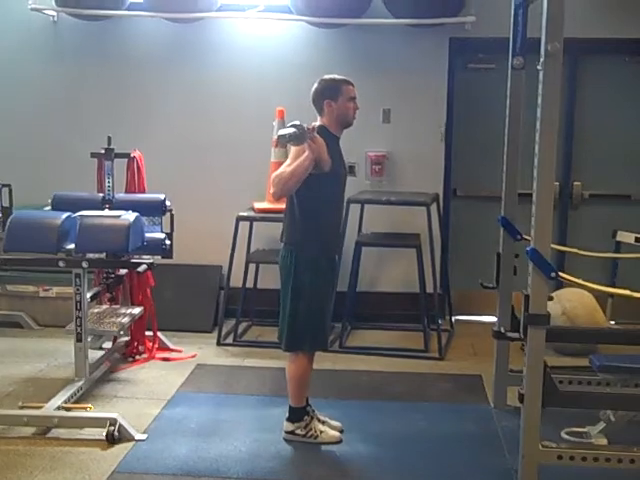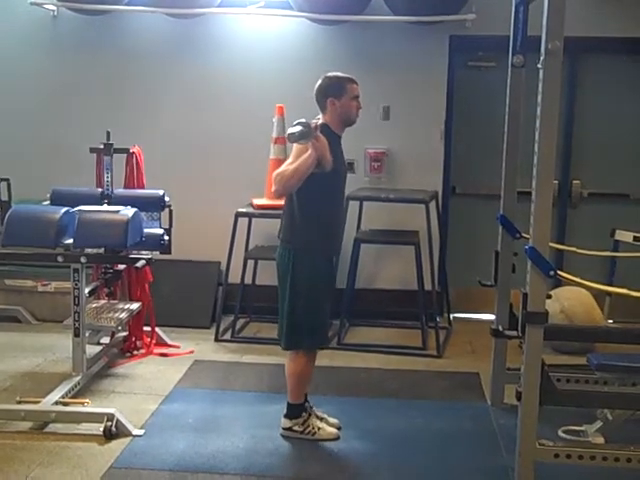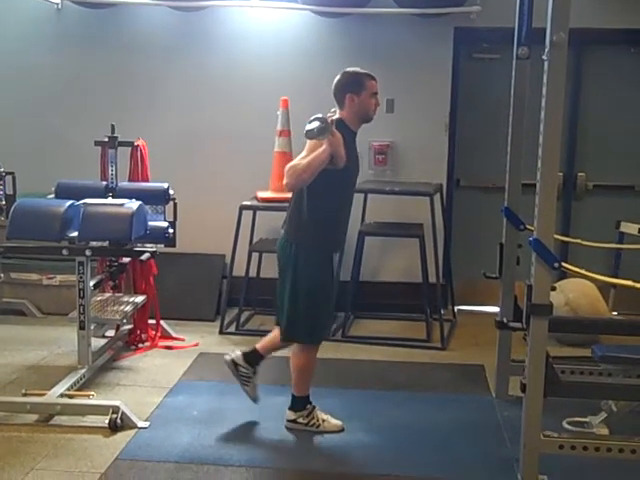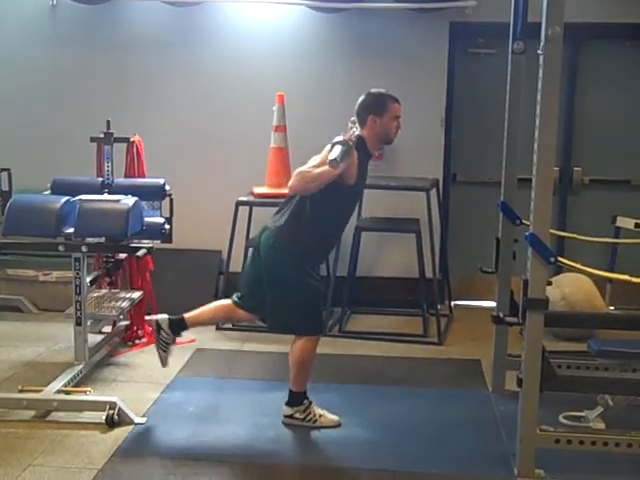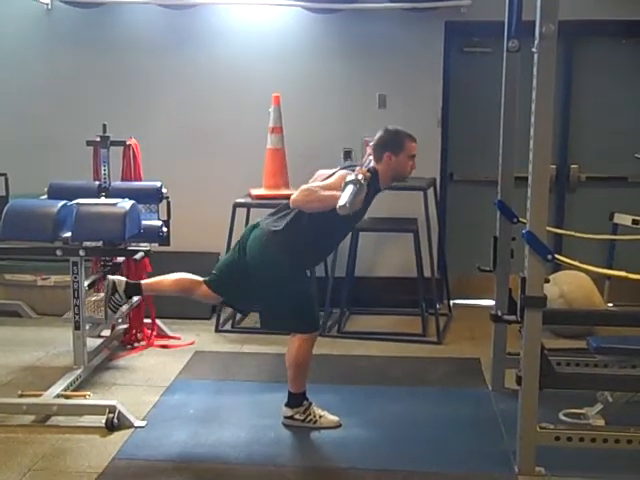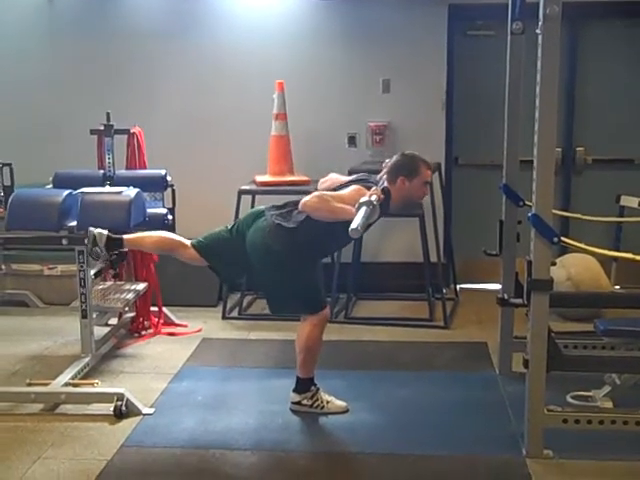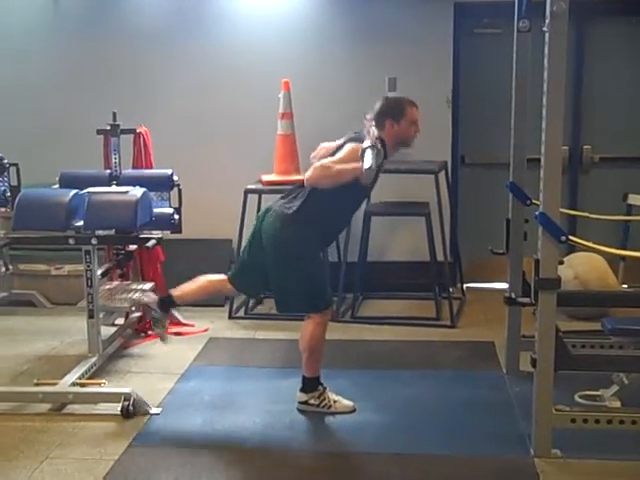
dt=0.7s
person 1, frame 1
left shoulder: (331, 142)
right shoulder: (315, 141)
right elbow: (278, 188)
right wrist: (310, 155)
left hip: (320, 253)
right hip: (304, 255)
left knee: (311, 340)
right knee: (302, 342)
left ankle: (304, 410)
right ankle: (296, 421)
person 1, frame 2
left shoulder: (332, 141)
right shoulder: (317, 141)
right elbow: (279, 186)
right wrist: (313, 154)
left hip: (318, 252)
right hip: (302, 253)
left knee: (313, 337)
right knee: (302, 340)
left ankle: (302, 406)
right ankle: (294, 418)
person 1, frame 3
left shoulder: (346, 136)
right shoulder: (332, 137)
right elbow: (292, 179)
right wrist: (326, 149)
left hip: (315, 245)
right hip: (305, 246)
left knee: (306, 326)
right knee: (308, 332)
left ankle: (248, 360)
right ankle: (299, 411)
person 1, frame 4
left shoulder: (356, 153)
right shoulder: (350, 155)
left elbow: (316, 167)
right elbow: (296, 183)
right wrist: (338, 168)
left hip: (281, 242)
right hip: (290, 250)
left knee: (246, 309)
right knee: (309, 329)
left ankle: (171, 324)
right ankle: (297, 407)
person 1, frame 5
left shoulder: (362, 177)
left elbow: (320, 179)
right elbow: (300, 198)
right wrist: (343, 198)
left hip: (265, 240)
right hip: (277, 253)
left knee: (208, 290)
right knee: (305, 330)
left ankle: (128, 287)
right ankle: (296, 408)
person 1, frame 6
left shoulder: (370, 185)
right shoulder: (366, 196)
left elbow: (326, 182)
right elbow: (310, 203)
right wrist: (354, 213)
left hip: (262, 224)
right hip: (276, 245)
left knee: (187, 249)
right knee: (316, 314)
left ankle: (111, 242)
right ankle: (304, 394)
person 1, frame 7
left shoulder: (363, 142)
right shoulder: (365, 149)
left elbow: (320, 153)
right elbow: (315, 175)
right wrist: (362, 169)
left hip: (278, 220)
right hip: (293, 235)
left knee: (233, 284)
right knee: (319, 312)
left ankle: (163, 303)
right ankle: (311, 393)
